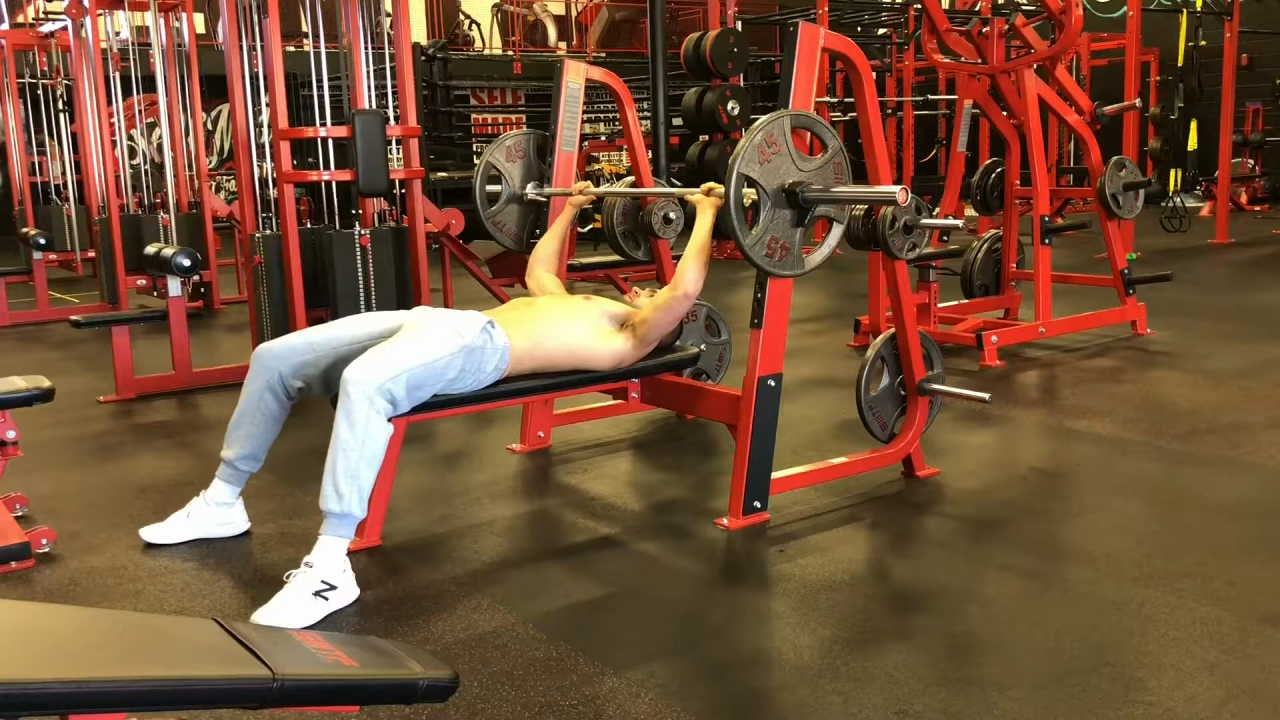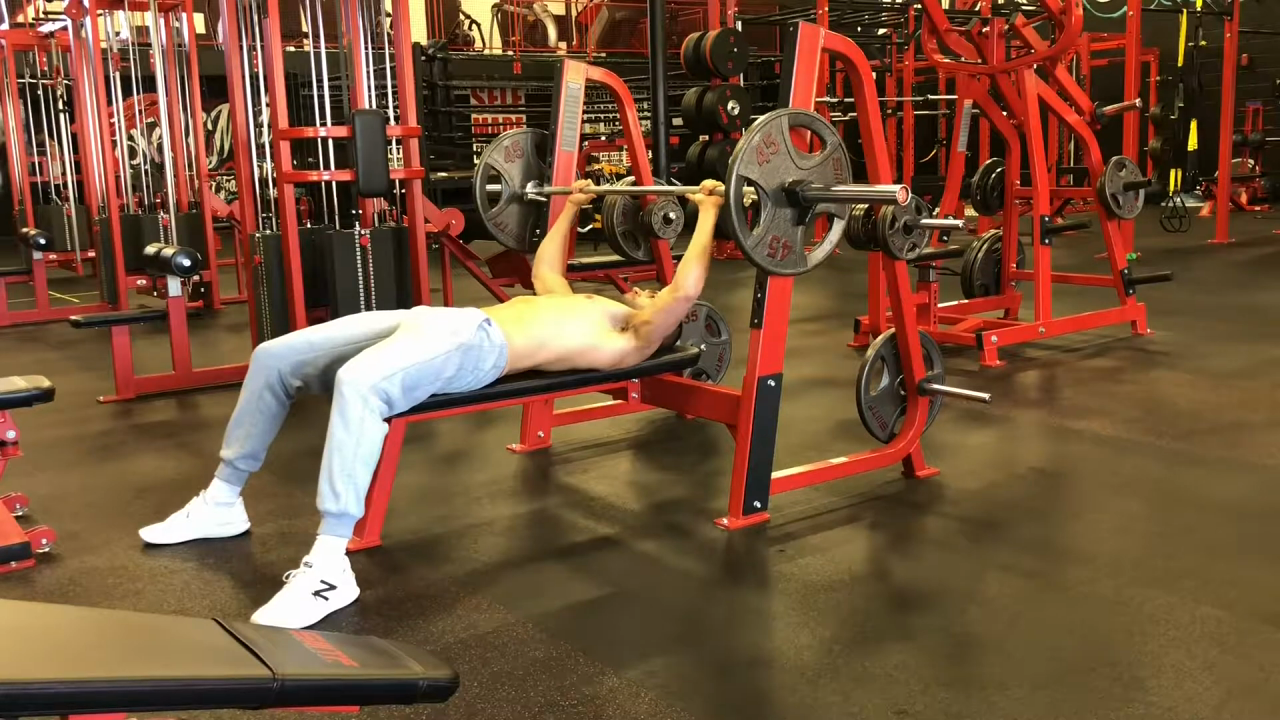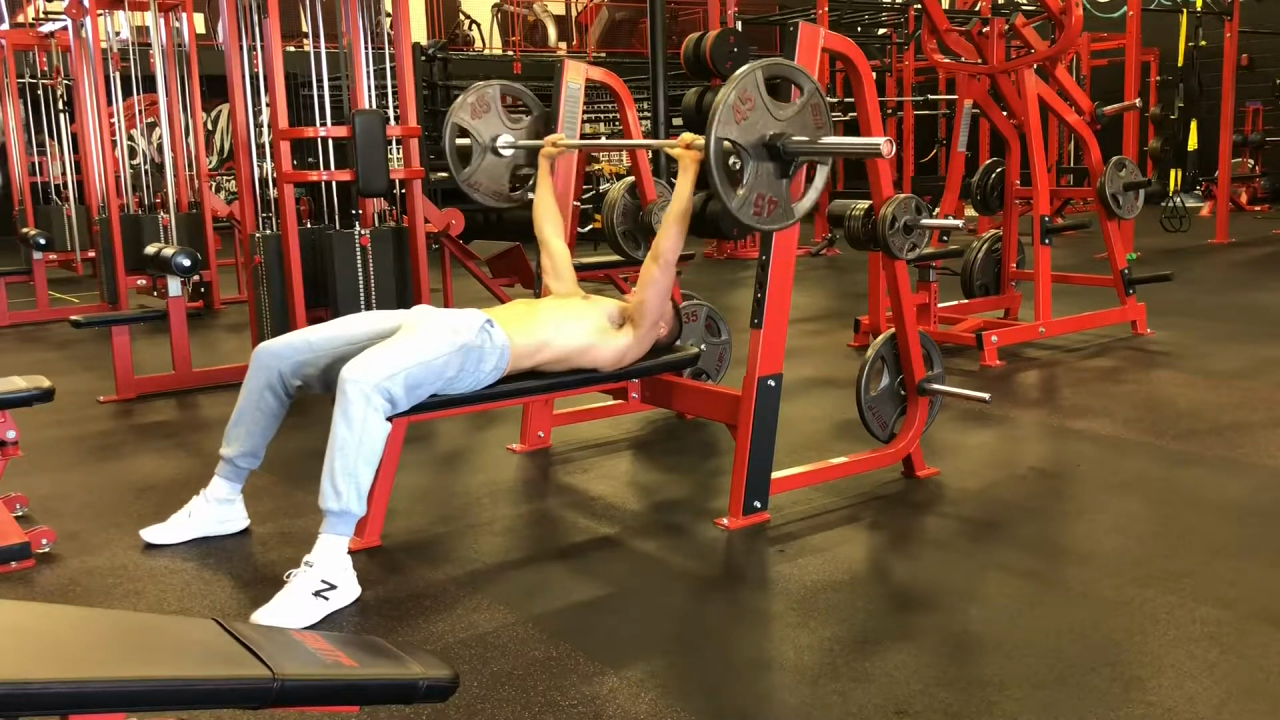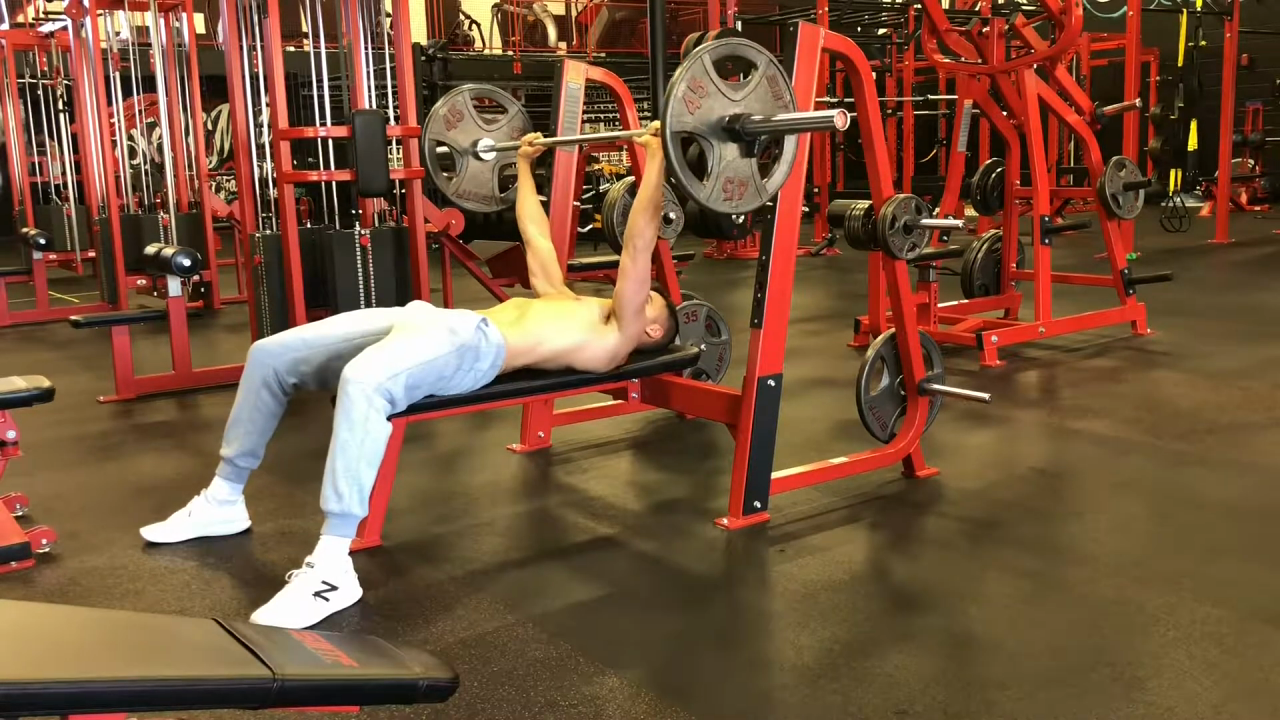
dt=0.7s
person 1, frame 1
left shoulder: (628, 339)
right shoulder: (583, 307)
left elbow: (684, 290)
right elbow: (537, 272)
left wrist: (706, 215)
right wrist: (570, 208)
left hip: (481, 344)
right hip: (439, 320)
left knee: (364, 383)
right knee: (273, 358)
left ankle: (330, 567)
right ankle: (222, 501)
person 1, frame 2
left shoulder: (630, 341)
right shoulder: (587, 309)
left elbow: (685, 291)
right elbow: (544, 271)
left wrist: (708, 214)
right wrist: (571, 208)
left hip: (479, 342)
right hip: (438, 319)
left knee: (358, 383)
right knee: (273, 357)
left ankle: (329, 566)
right ankle: (222, 502)
person 1, frame 3
left shoulder: (628, 340)
right shoulder: (579, 305)
left elbow: (663, 257)
right elbow: (551, 239)
left wrist: (688, 171)
right wrist: (545, 165)
left hip: (480, 344)
right hip: (438, 320)
left knee: (363, 382)
right knee: (274, 356)
left ankle: (332, 565)
right ankle: (223, 498)
person 1, frame 4
left shoulder: (615, 340)
right shoulder: (569, 302)
left elbow: (637, 249)
right elbow: (536, 238)
left wrist: (655, 162)
right wrist: (524, 165)
left hip: (474, 345)
right hip: (429, 318)
left knee: (364, 384)
right knee: (270, 355)
left ankle: (332, 566)
right ankle: (223, 499)
